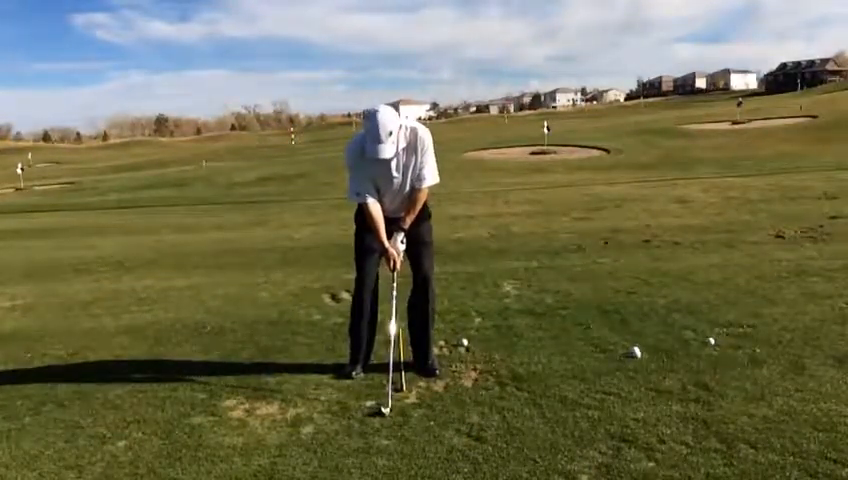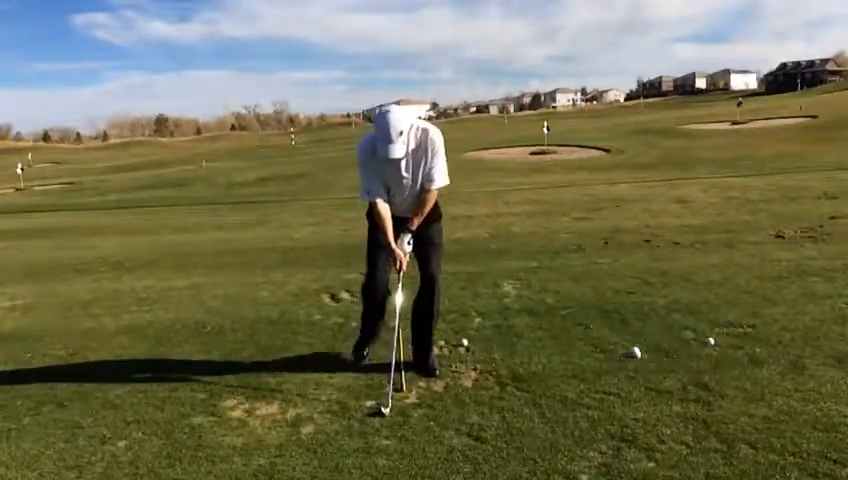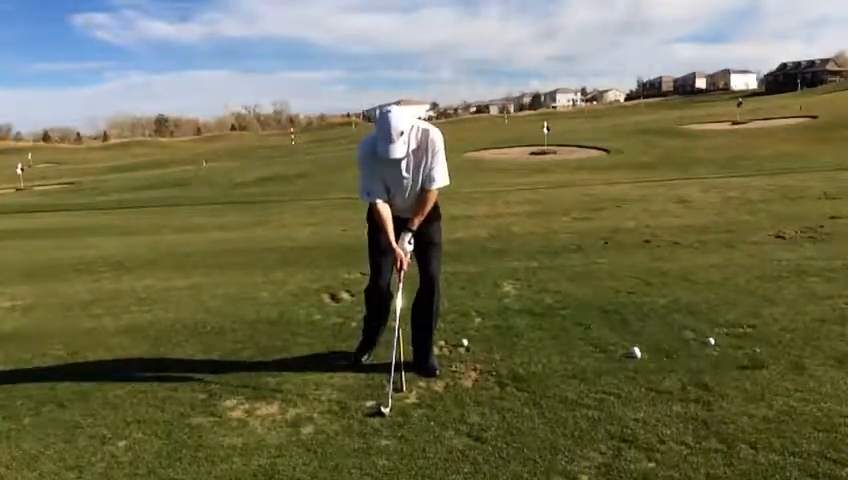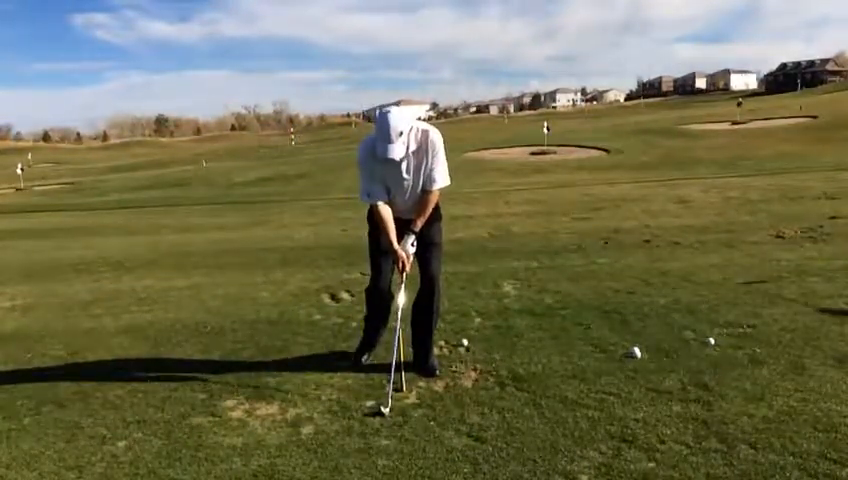
dt=0.4s
person 1, frame 1
left shoulder: (419, 136)
right shoulder: (356, 149)
left elbow: (422, 187)
right elbow: (368, 200)
left wrist: (402, 229)
right wrist: (385, 245)
left hip: (414, 214)
right hip: (373, 216)
left knee: (424, 279)
right knee: (365, 283)
left ankle: (423, 355)
right ankle: (358, 357)
person 1, frame 2
left shoulder: (430, 137)
right shoulder: (368, 148)
left elbow: (432, 188)
right elbow: (377, 200)
left wrist: (410, 231)
right wrist: (392, 245)
left hip: (424, 214)
right hip: (385, 215)
left knee: (431, 279)
right knee: (376, 280)
left ankle: (424, 353)
right ankle: (366, 338)
person 1, frame 3
left shoulder: (431, 137)
right shoulder: (368, 149)
left elbow: (432, 188)
right elbow: (377, 200)
left wrist: (410, 230)
right wrist: (393, 244)
left hip: (423, 214)
right hip: (385, 216)
left knee: (430, 279)
right knee: (379, 281)
left ankle: (423, 353)
right ankle: (368, 341)
person 1, frame 4
left shoulder: (430, 138)
right shoulder: (368, 150)
left elbow: (433, 189)
right elbow: (378, 203)
left wrist: (413, 232)
right wrist: (395, 247)
left hip: (424, 215)
right hip: (386, 217)
left knee: (431, 279)
right knee: (380, 282)
left ankle: (423, 352)
right ankle: (369, 342)
